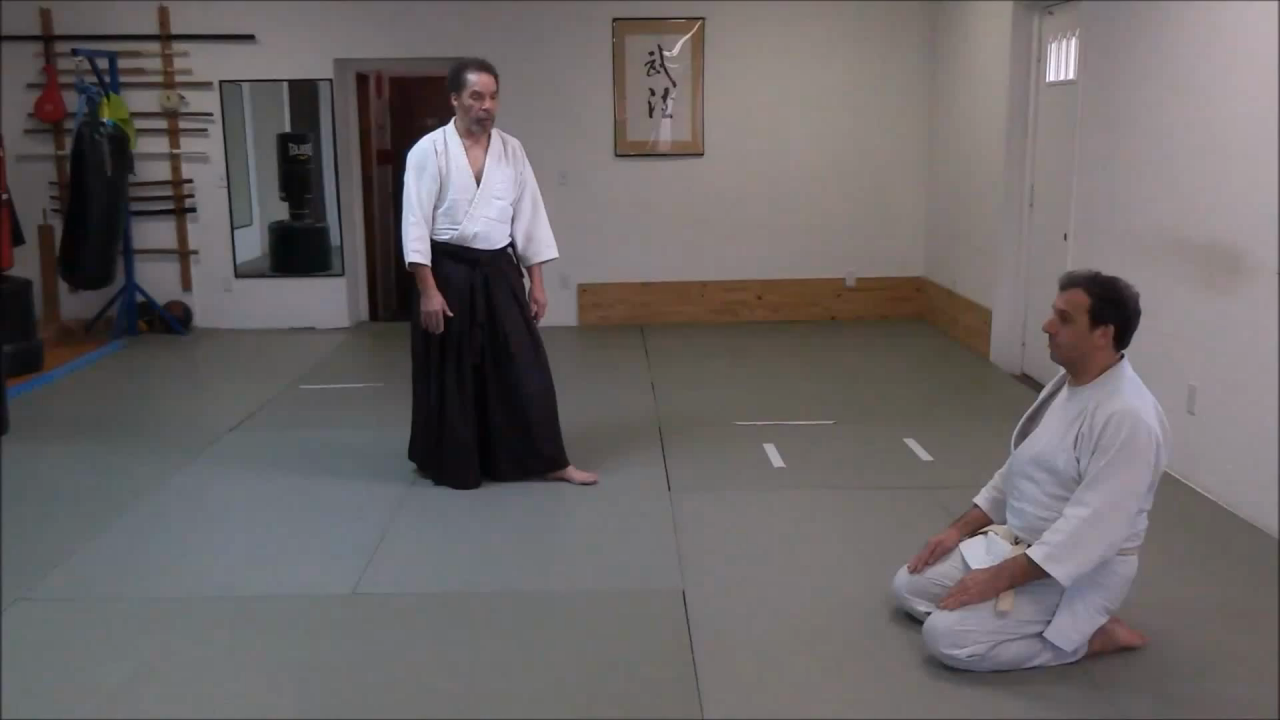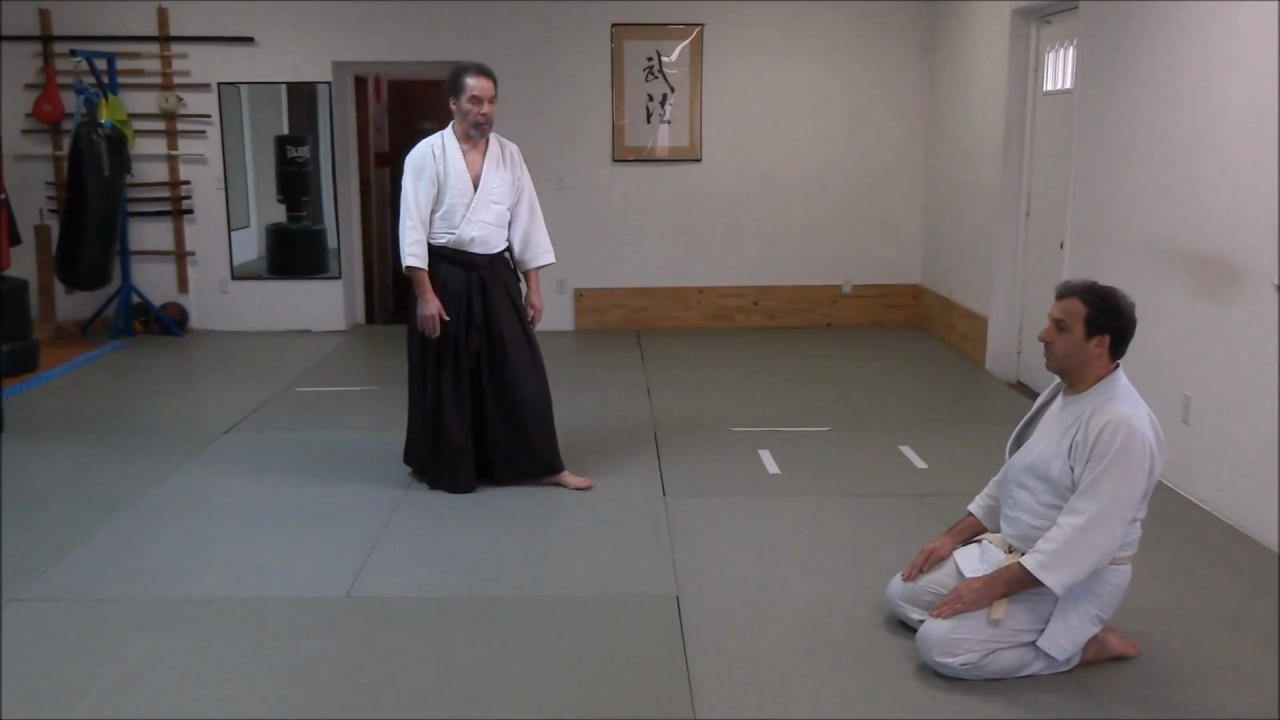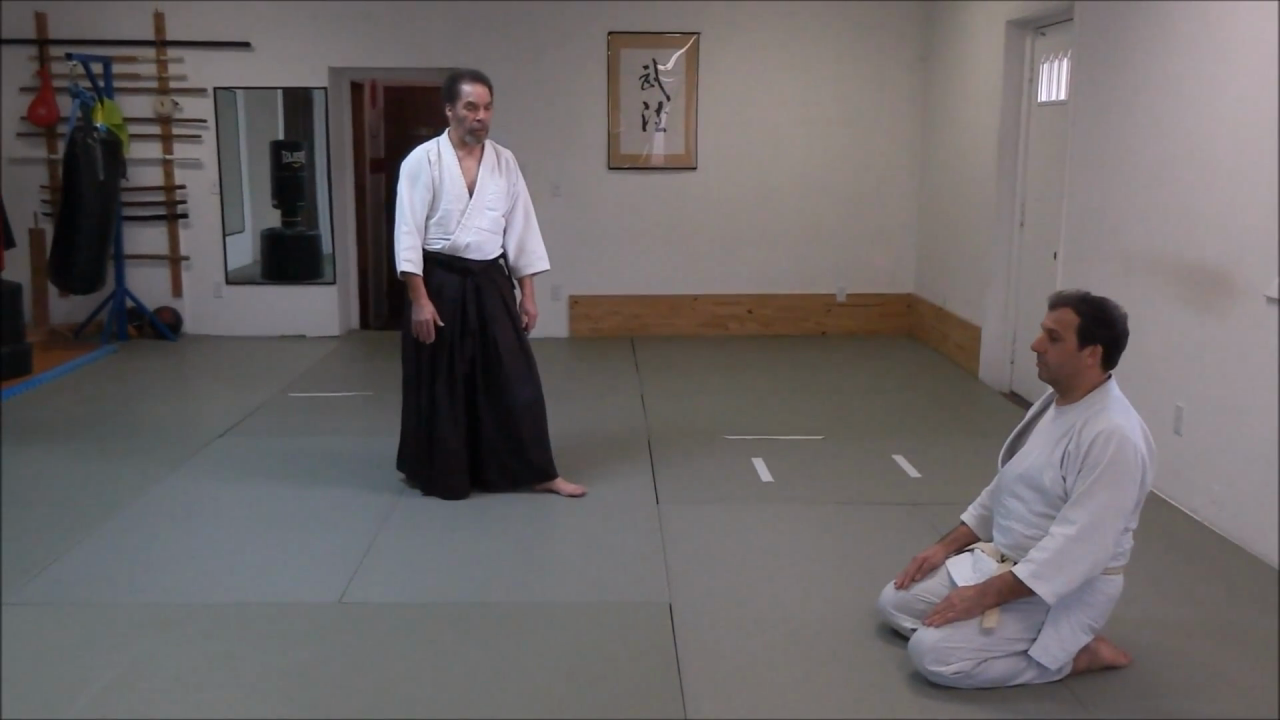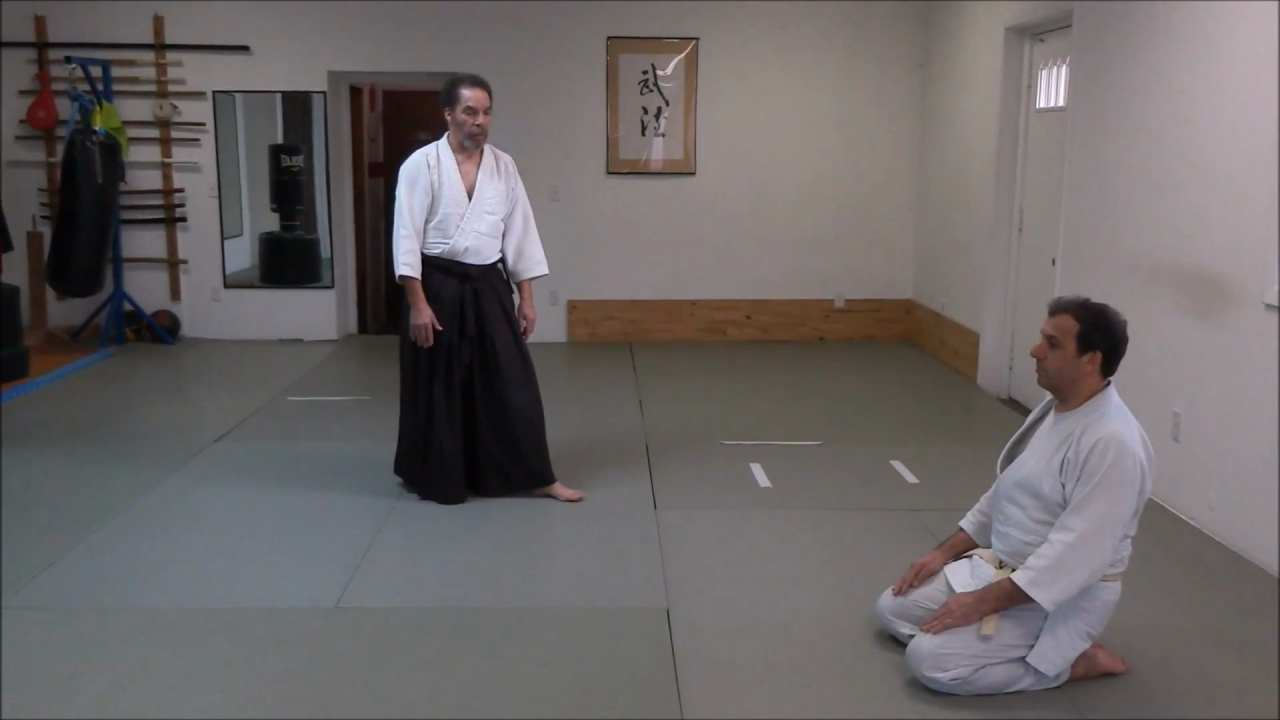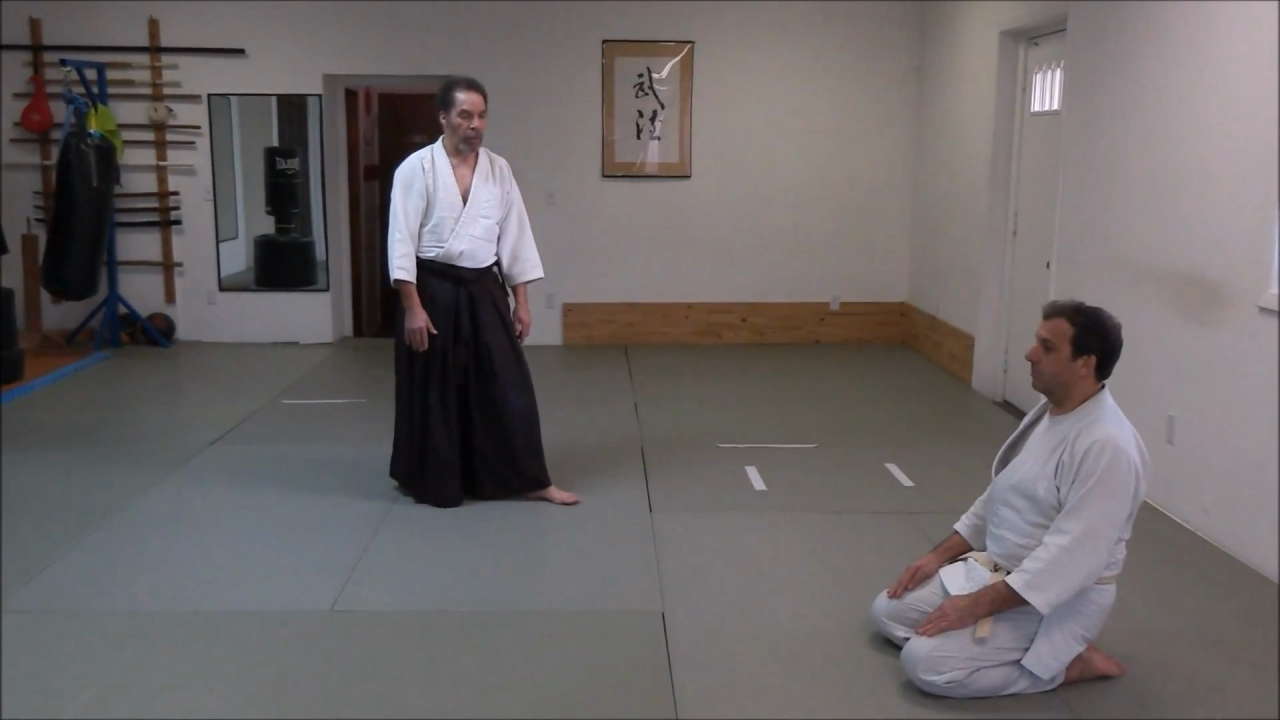
dt=0.7s
person 1, frame 1
left shoulder: (510, 149)
right shoulder: (429, 150)
left elbow: (528, 216)
right elbow: (416, 223)
left wrist: (536, 281)
right wrist: (428, 290)
left hip: (498, 273)
right hip: (448, 274)
left knee: (524, 368)
right knee: (449, 376)
left ankle: (549, 461)
right ankle: (449, 462)
person 1, frame 2
left shoulder: (509, 154)
right shoulder: (428, 154)
left elbow: (525, 221)
right elbow: (413, 226)
left wrist: (532, 286)
right wrist: (425, 294)
left hip: (496, 277)
right hip: (445, 278)
left knee: (521, 374)
right knee: (446, 380)
left ankle: (545, 466)
right ankle: (445, 466)
person 1, frame 3
left shoulder: (503, 161)
right shoulder: (423, 160)
left elbow: (520, 228)
right elbow: (408, 232)
left wrist: (527, 293)
right wrist: (419, 299)
left hip: (490, 284)
right hip: (440, 284)
left knee: (515, 380)
right knee: (439, 385)
left ankle: (539, 472)
right ankle: (438, 472)
person 1, frame 4
left shoulder: (503, 165)
right shoulder: (422, 164)
left elbow: (519, 232)
right elbow: (407, 236)
left wrist: (526, 297)
right wrist: (417, 303)
left hip: (489, 288)
right hip: (438, 288)
left knee: (513, 384)
right knee: (437, 390)
left ankle: (537, 477)
right ankle: (436, 477)
person 1, frame 5
left shoulder: (498, 169)
right shoulder: (417, 168)
left elbow: (515, 236)
right elbow: (402, 240)
left wrist: (521, 301)
right wrist: (413, 307)
left hip: (484, 292)
right hip: (434, 291)
left knee: (508, 388)
right knee: (432, 393)
left ankle: (532, 480)
right ankle: (432, 480)
person 2, frame 1
left shoulder: (1127, 417)
right shoulder: (1067, 383)
left elbow: (1091, 530)
right elbow: (1019, 469)
left wrist: (1000, 579)
right wrist: (959, 529)
left hip: (1078, 570)
left knee: (948, 637)
right knee: (911, 587)
left ankle: (1092, 634)
right ankle: (1058, 620)
person 2, frame 2
left shoulder: (1121, 426)
right shoulder: (1062, 392)
left elbow: (1085, 538)
right elbow: (1013, 477)
left wrist: (992, 587)
right wrist: (953, 537)
left hip: (1070, 579)
left knee: (942, 645)
right knee: (904, 593)
left ankle: (1085, 643)
person 2, frame 3
left shoulder: (1113, 436)
right shoulder: (1054, 402)
left elbow: (1077, 548)
right elbow: (1006, 487)
left wrist: (984, 596)
right wrist: (946, 546)
left hip: (1062, 588)
left knee: (934, 653)
right knee: (896, 602)
left ankle: (1077, 652)
person 2, frame 4
left shoulder: (1112, 443)
right shoulder: (1053, 409)
left elbow: (1077, 555)
right elbow: (1005, 493)
left wrist: (982, 603)
right wrist: (944, 553)
left hip: (1061, 595)
left knee: (931, 659)
right knee: (894, 609)
left ankle: (1075, 659)
right ankle: (1060, 649)
person 2, frame 5
left shoulder: (1106, 446)
right shoulder: (1048, 412)
left elbow: (1071, 558)
right elbow: (999, 495)
left wrist: (978, 606)
right wrist: (940, 555)
left hip: (1057, 598)
left knee: (926, 662)
right knee: (890, 611)
left ankle: (1068, 661)
